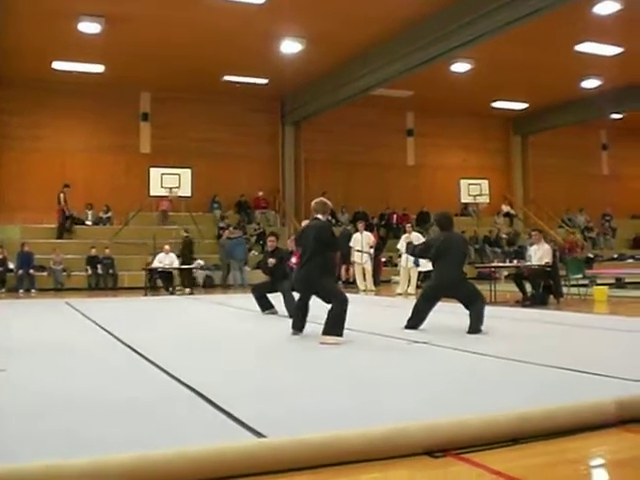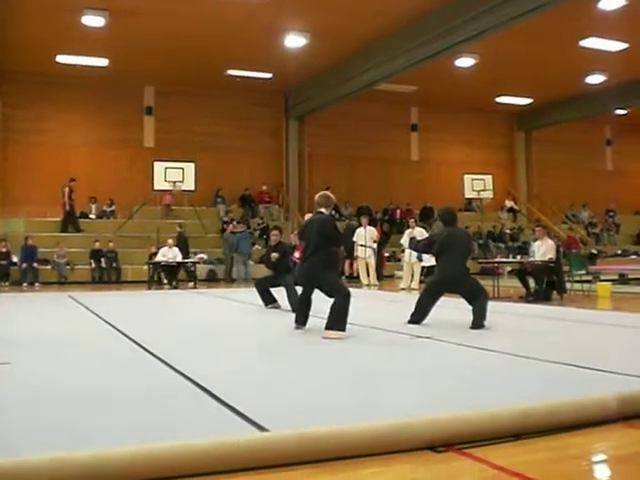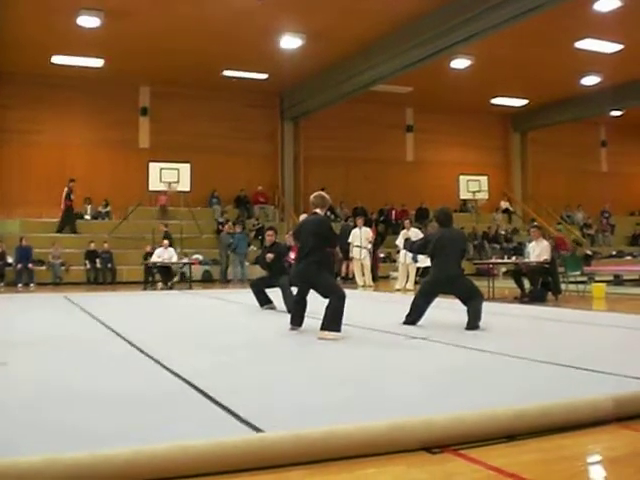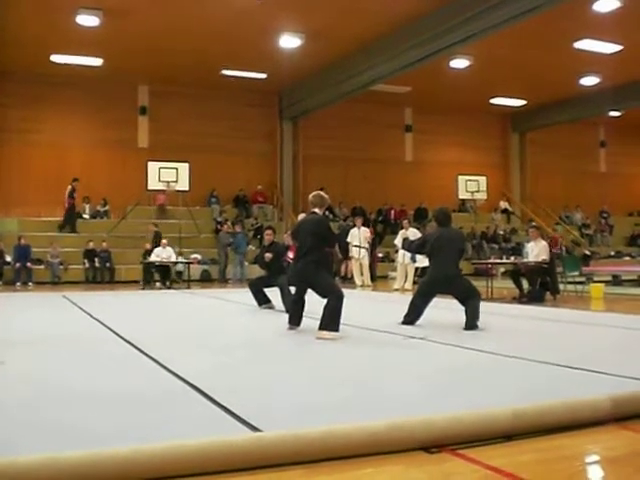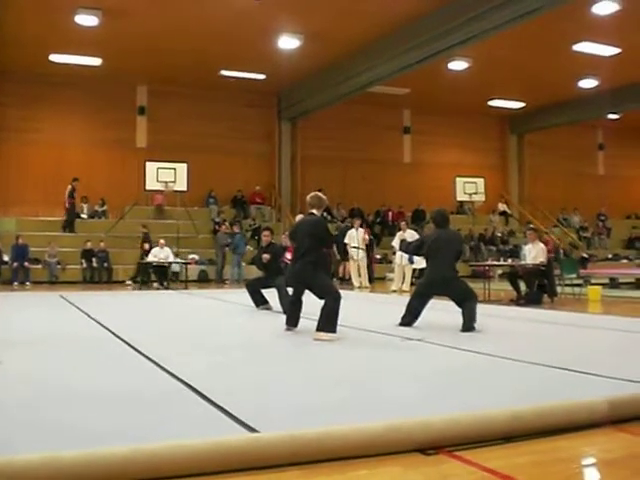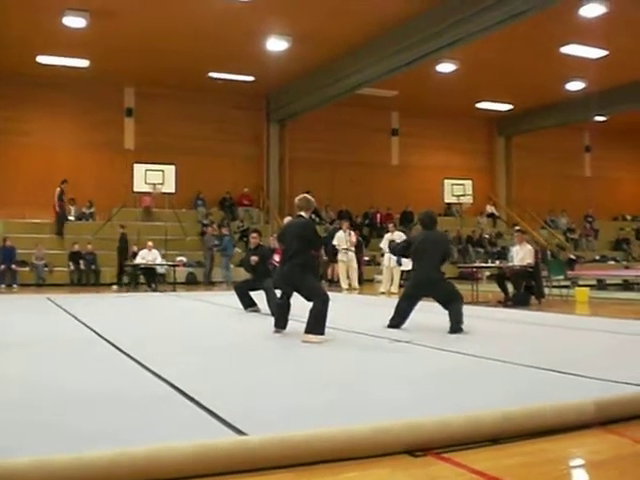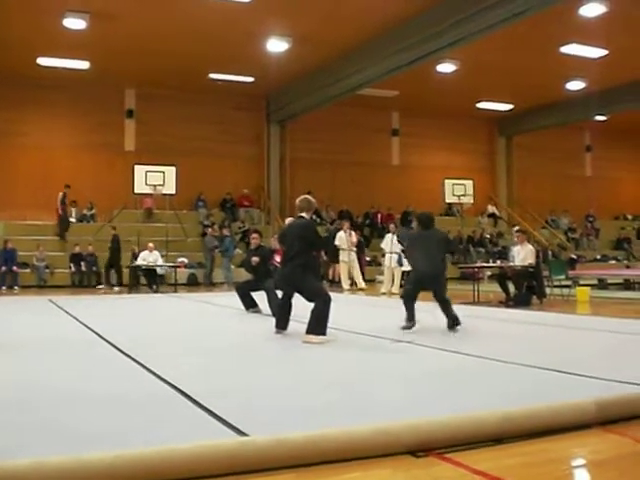
dt=0.2s
person 1, frame 1
left shoulder: (307, 227)
right shoulder: (325, 226)
left elbow: (298, 242)
right elbow: (335, 248)
left hip: (303, 273)
right hip: (316, 274)
left knee: (304, 298)
right knee: (340, 300)
left ankle: (297, 327)
right ankle: (329, 334)
person 1, frame 2
left shoulder: (310, 220)
right shoulder: (328, 220)
left elbow: (301, 236)
right elbow: (338, 242)
left hip: (306, 266)
right hip: (319, 267)
left knee: (306, 292)
right knee: (343, 294)
left ankle: (300, 322)
right ankle: (332, 329)
person 1, frame 3
left shoulder: (305, 221)
right shoulder: (323, 221)
left elbow: (296, 237)
right elbow: (333, 243)
left hip: (301, 267)
right hip: (314, 268)
left knee: (301, 293)
right knee: (338, 295)
left ankle: (295, 322)
right ankle: (328, 330)
person 1, frame 4
left shoulder: (303, 221)
right shoulder: (321, 220)
left elbow: (294, 236)
right elbow: (332, 243)
left hip: (299, 266)
right hip: (313, 267)
left knee: (299, 293)
right knee: (336, 294)
left ankle: (293, 322)
right ankle: (326, 330)
person 1, frame 5
left shoulder: (301, 222)
right shoulder: (319, 222)
left elbow: (292, 237)
right elbow: (329, 244)
left hip: (297, 267)
right hip: (311, 268)
left knee: (297, 293)
right knee: (333, 295)
left ankle: (291, 323)
right ankle: (323, 331)
person 1, frame 6
left shoulder: (289, 224)
right shoulder: (307, 224)
left elbow: (281, 239)
right elbow: (317, 246)
left hip: (285, 269)
right hip: (299, 270)
left knee: (285, 296)
right knee: (321, 297)
left ankle: (279, 325)
right ankle: (312, 333)
person 1, frame 7
left shoulder: (290, 225)
right shoulder: (308, 225)
left elbow: (282, 240)
right elbow: (319, 246)
left hip: (287, 270)
right hip: (300, 271)
left knee: (286, 296)
right knee: (323, 298)
left ankle: (280, 326)
right ankle: (313, 333)
person 2, frame 1
left shoulder: (434, 241)
right shoulder: (462, 239)
left elbow: (417, 251)
right elbow: (464, 257)
left wrist: (409, 244)
left hip: (439, 279)
right hip: (457, 279)
left knee: (424, 300)
right knee: (477, 300)
left ankle: (412, 324)
right ankle: (475, 327)
person 2, frame 2
left shoulder: (437, 236)
right shoulder: (465, 235)
left elbow: (420, 247)
right elbow: (468, 252)
left wrist: (412, 240)
left hip: (442, 275)
right hip: (460, 274)
left knee: (427, 295)
right knee: (480, 296)
left ankle: (415, 318)
right ankle: (477, 322)
person 2, frame 3
left shoulder: (432, 236)
right shoulder: (461, 235)
left elbow: (415, 247)
right elbow: (463, 253)
left wrist: (407, 241)
left hip: (436, 275)
right hip: (455, 275)
left knee: (422, 296)
right knee: (475, 297)
left ankle: (410, 319)
right ankle: (473, 323)
person 2, frame 4
left shoulder: (430, 236)
right shoulder: (459, 235)
left elbow: (413, 247)
right elbow: (461, 253)
left wrist: (405, 240)
left hip: (434, 275)
right hip: (453, 275)
left knee: (420, 296)
right knee: (473, 296)
left ankle: (409, 319)
right ankle: (471, 323)
person 2, frame 5
left shoulder: (428, 237)
right shoulder: (457, 237)
left elbow: (410, 248)
right elbow: (458, 255)
left wrist: (402, 242)
left hip: (431, 277)
right hip: (449, 276)
left knee: (418, 298)
right knee: (469, 298)
left ankle: (406, 321)
right ankle: (468, 325)
person 2, frame 6
left shoulder: (414, 238)
right shoulder: (443, 238)
left elbow: (397, 249)
right elbow: (446, 256)
left wrist: (391, 243)
left hip: (418, 278)
right hip: (435, 278)
left knee: (406, 300)
right knee: (455, 300)
left ankle: (394, 323)
right ankle: (456, 326)
person 2, frame 7
left shoulder: (412, 236)
right shoulder: (441, 235)
right elbow: (453, 250)
left hip: (418, 273)
right hip: (437, 273)
left knee: (407, 297)
right knee: (441, 298)
left ankle: (410, 319)
right ankle: (453, 322)
